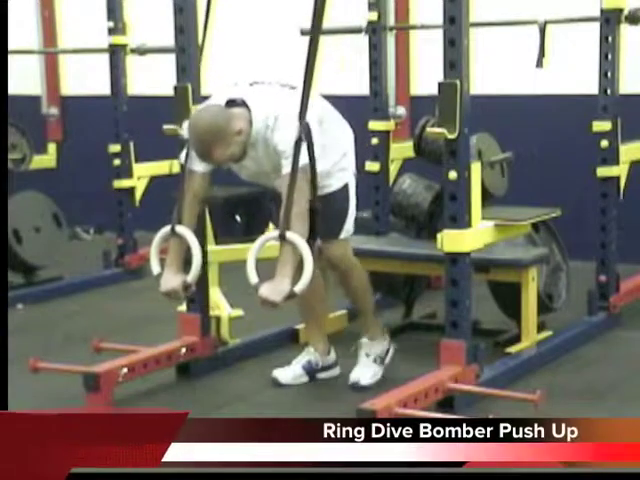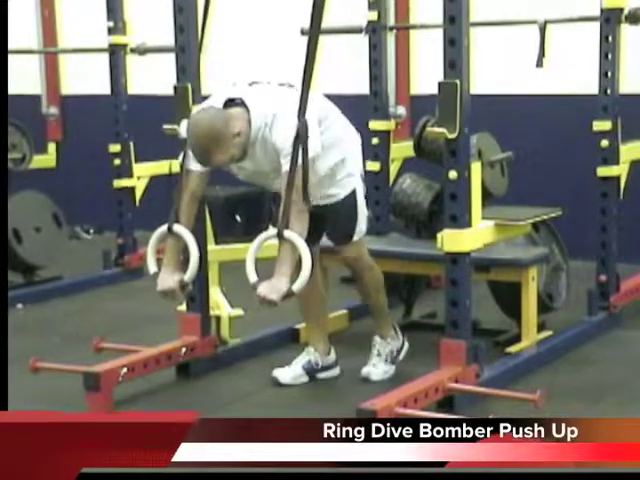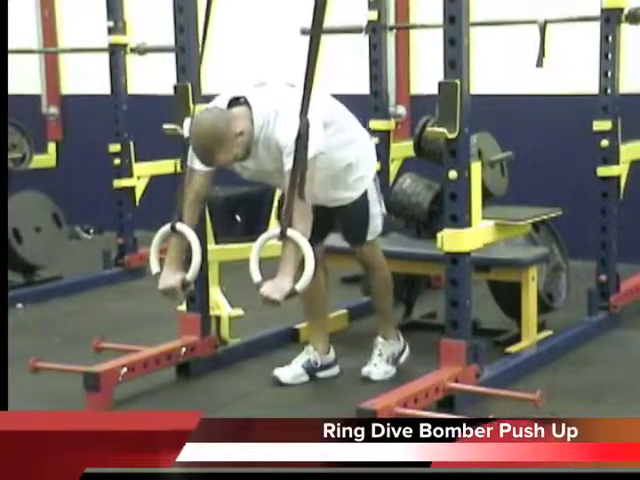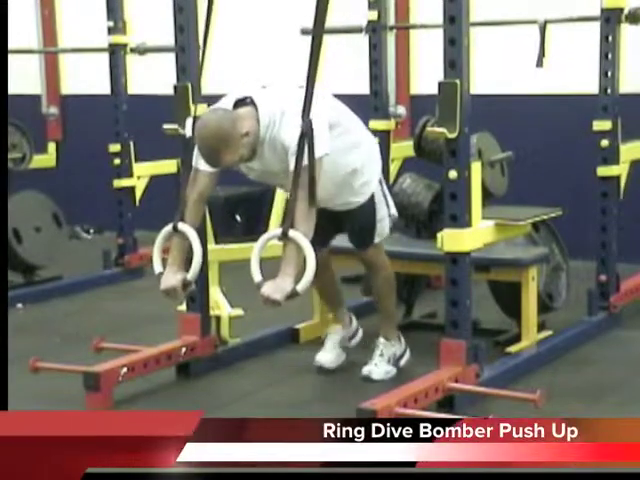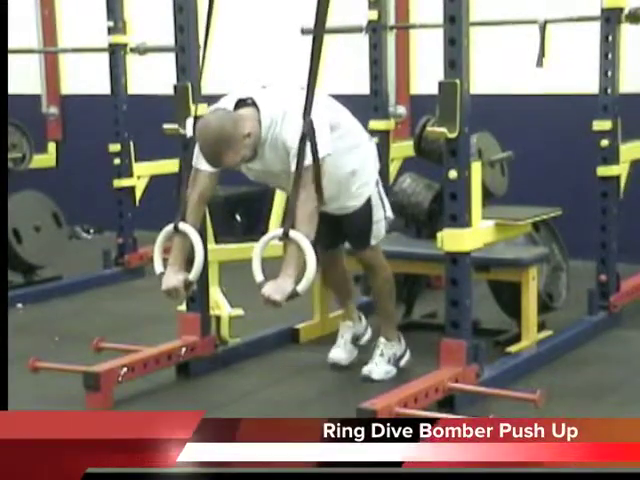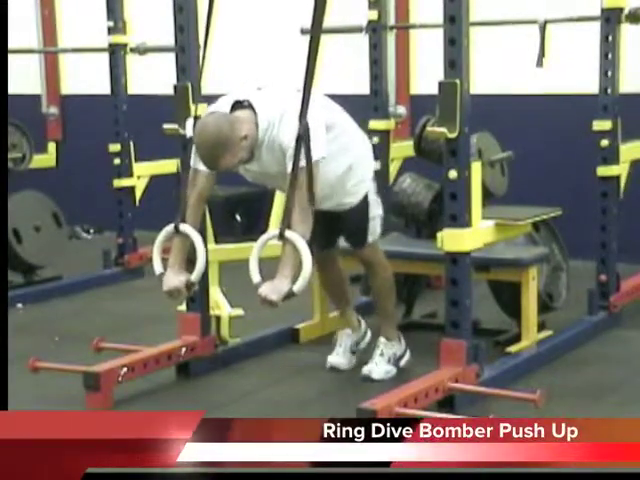
dt=0.2s
person 1, frame 1
left shoulder: (285, 122)
right shoulder: (205, 126)
left elbow: (298, 204)
right elbow: (191, 197)
left wrist: (281, 278)
right wrist: (173, 267)
left hip: (329, 165)
right hip: (283, 176)
left knee: (335, 254)
right knee: (302, 257)
left ankle: (376, 341)
right ankle: (320, 353)
person 1, frame 2
left shoulder: (285, 122)
right shoulder: (206, 127)
left elbow: (297, 202)
right elbow: (188, 196)
left wrist: (280, 278)
right wrist: (170, 267)
left hip: (335, 169)
right hip: (288, 179)
left knee: (351, 255)
left ankle: (389, 338)
right ankle: (320, 353)
person 1, frame 3
left shoulder: (289, 122)
right shoulder: (211, 127)
left elbow: (300, 201)
right elbow: (192, 196)
left wrist: (284, 277)
right wrist: (173, 266)
left hip: (348, 169)
right hip: (302, 181)
left knee: (366, 253)
right knee: (306, 256)
left ankle: (390, 340)
right ankle: (318, 353)
person 1, frame 4
left shoulder: (295, 122)
right shoulder: (216, 127)
left elbow: (305, 200)
right elbow: (195, 196)
left wrist: (286, 277)
right wrist: (174, 267)
left hip: (354, 173)
right hip: (312, 185)
left knee: (371, 255)
right knee: (314, 255)
left ankle: (392, 342)
right ankle: (343, 326)
person 1, frame 5
left shoulder: (296, 122)
right shoulder: (217, 127)
left elbow: (307, 200)
right elbow: (196, 196)
left wrist: (287, 277)
right wrist: (175, 266)
left hip: (351, 174)
right hip: (311, 185)
left knee: (368, 256)
right knee: (326, 256)
left ankle: (392, 342)
right ankle: (353, 322)
person 1, frame 6
left shoulder: (292, 124)
right shoulder: (213, 128)
left elbow: (301, 203)
right elbow: (195, 197)
left wrist: (283, 278)
right wrist: (175, 267)
left hip: (347, 172)
right hip: (306, 185)
left knee: (367, 254)
right knee: (322, 256)
left ankle: (392, 342)
right ankle: (353, 328)
